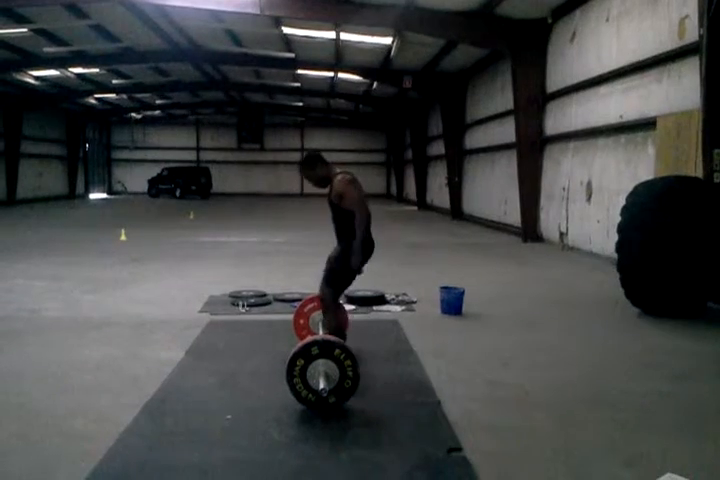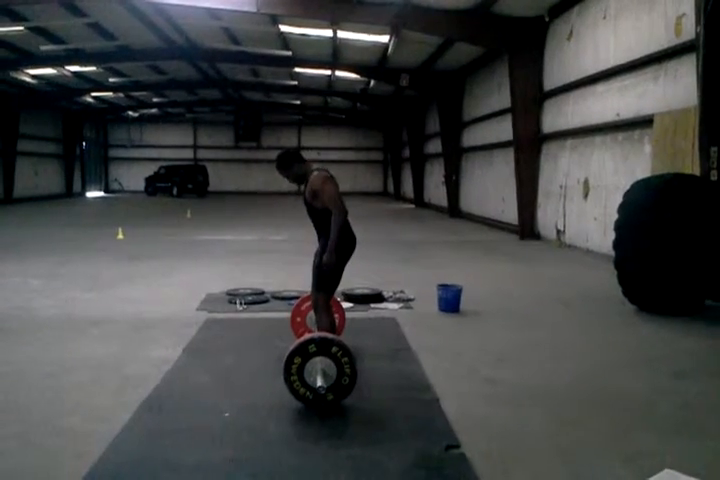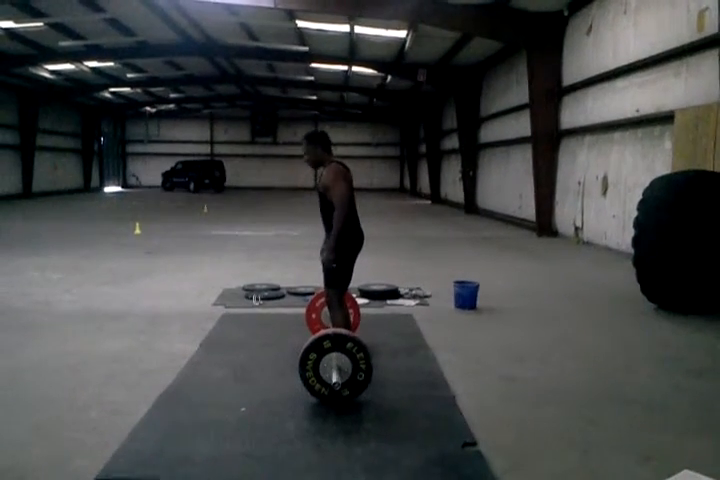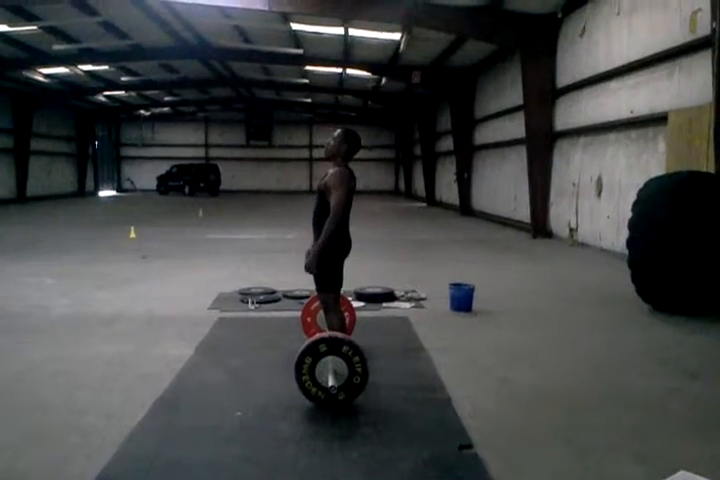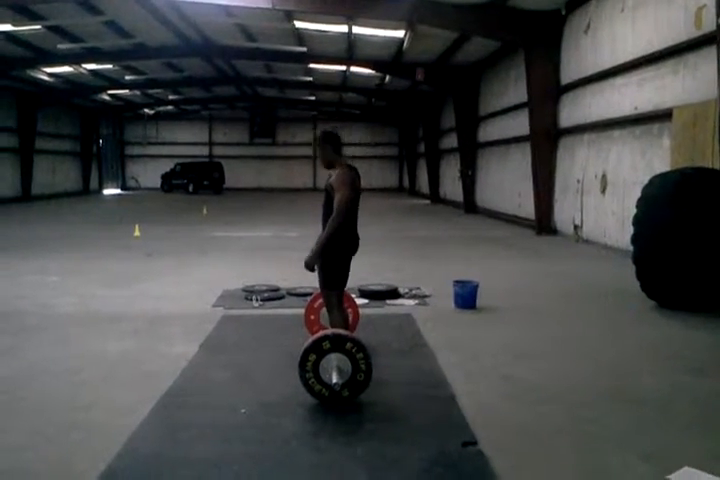
dt=1s
person 1, frame 1
left shoulder: (343, 182)
right shoulder: (336, 183)
left elbow: (363, 214)
left wrist: (357, 254)
right wrist: (340, 248)
left hip: (353, 247)
right hip: (345, 244)
left knee: (327, 298)
right knee: (328, 296)
person 1, frame 2
left shoulder: (319, 179)
right shoulder: (312, 180)
left elbow: (339, 211)
left wrist: (331, 250)
left hip: (336, 244)
right hip: (329, 242)
left knee: (320, 302)
right knee: (317, 299)
person 1, frame 3
left shoulder: (333, 172)
right shoulder: (326, 171)
left elbow: (342, 210)
left wrist: (331, 247)
right wrist: (328, 242)
left hip: (344, 241)
right hip: (340, 239)
left knee: (334, 299)
right knee: (334, 297)
person 1, frame 4
left shoulder: (339, 175)
right shoulder: (338, 173)
left elbow: (335, 217)
left wrist: (316, 252)
right wrist: (316, 247)
left hip: (331, 246)
right hip: (329, 244)
left knee: (330, 305)
right knee: (330, 303)
person 1, frame 5
left shoulder: (343, 175)
right shoulder: (342, 172)
left elbow: (338, 217)
left wrist: (316, 251)
right wrist: (319, 246)
left hip: (339, 244)
right hip: (337, 242)
left knee: (333, 302)
right knee: (334, 300)
